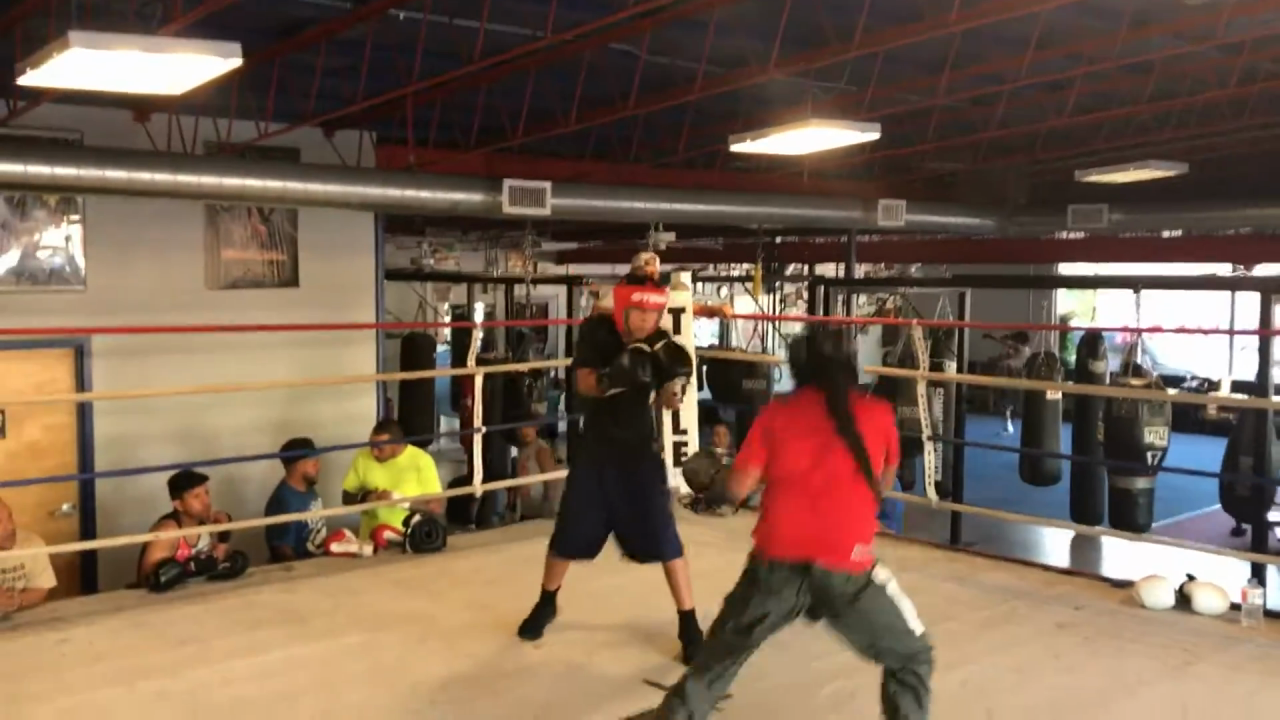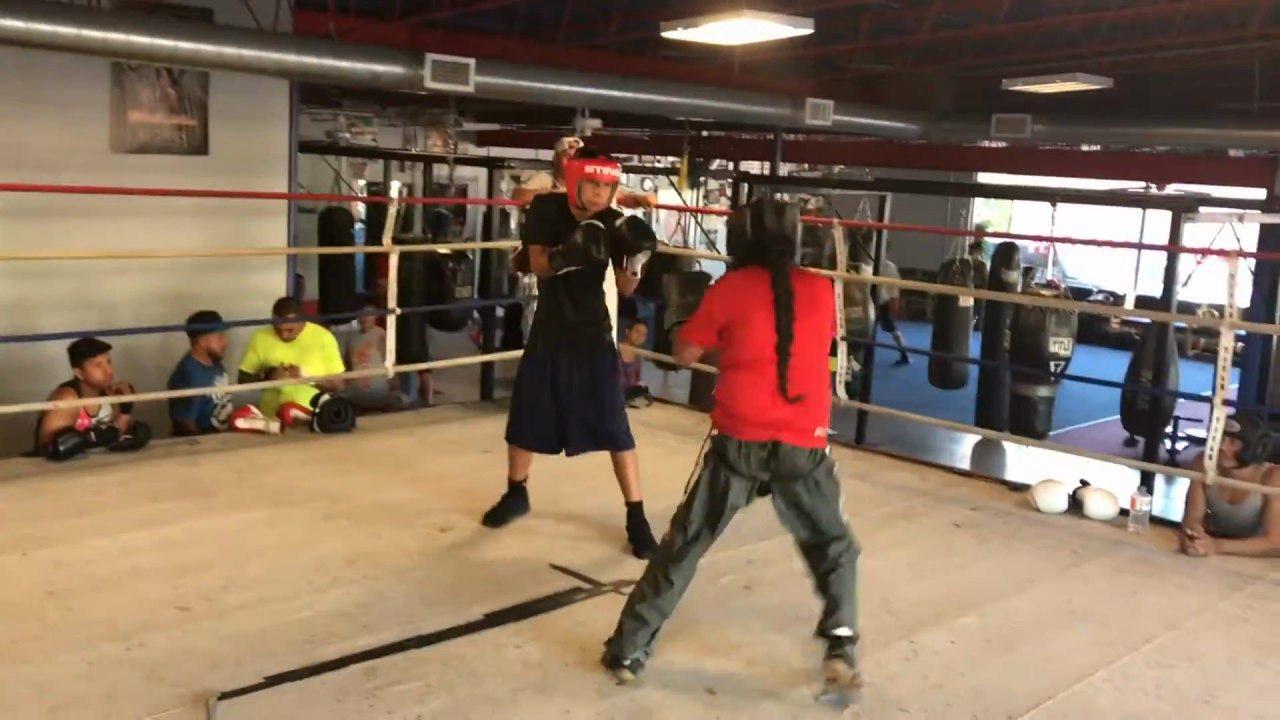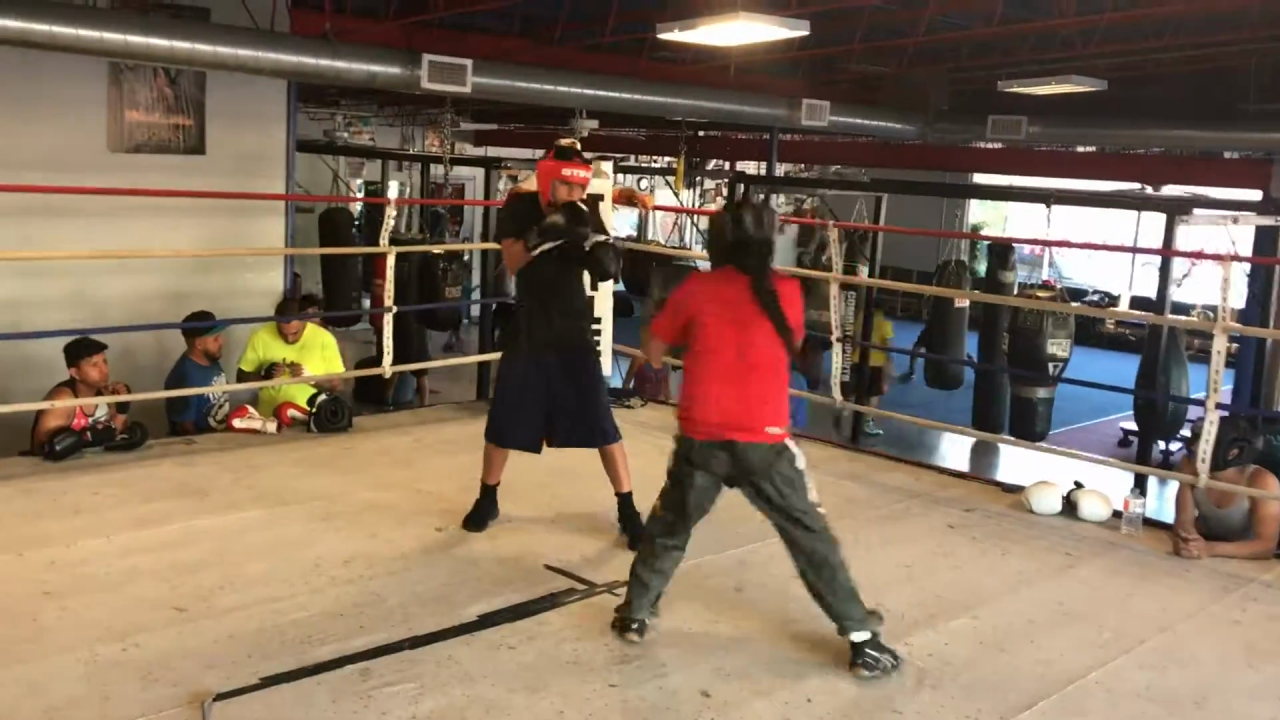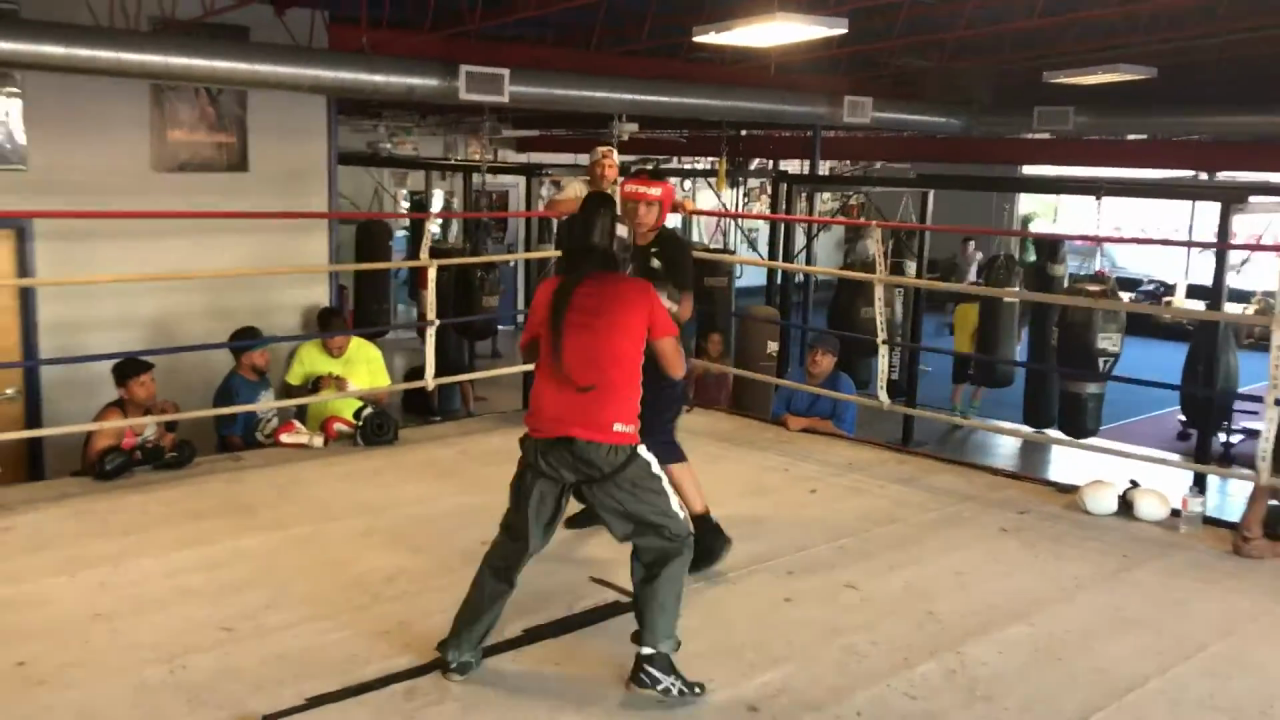
dt=0.7s
person 1, frame 1
left shoulder: (776, 412)
right shoulder: (878, 413)
left elbow: (739, 487)
left hip: (777, 562)
right hip: (847, 568)
left knee: (718, 656)
right knee: (911, 656)
person 1, frame 2
left shoulder: (730, 288)
right shoulder: (821, 290)
left elbow: (684, 354)
left wrist: (701, 329)
left hip: (738, 441)
right hip: (803, 445)
left knee: (683, 547)
right knee: (835, 547)
left ankle: (629, 651)
right ankle: (840, 643)
person 1, frame 3
left shoulder: (694, 289)
right shoulder: (787, 292)
left elbow: (652, 352)
left hip: (701, 438)
right hip: (763, 442)
left knee: (670, 528)
right knee: (811, 539)
left ankle: (637, 614)
right ankle: (861, 641)
person 1, frame 4
left shoulder: (549, 293)
right shoulder: (641, 294)
left elbow: (528, 352)
right elbow: (676, 369)
left hip: (547, 441)
right hip: (608, 446)
left knee: (513, 546)
right knee: (668, 541)
left ankle: (459, 652)
right ankle: (653, 659)
person 2, frame 1
left shoulder: (659, 341)
right shoulder: (595, 330)
left elbow: (673, 400)
right elbow: (584, 386)
left wrist: (675, 375)
right wrist: (616, 375)
left hip: (640, 451)
right hip: (595, 449)
left knee: (664, 540)
right knee: (569, 535)
left ankle: (689, 624)
right ankle: (545, 603)
person 2, frame 2
left shoulder: (612, 222)
right shoulder: (545, 209)
left elbow: (625, 288)
right elbow: (537, 265)
left wrist: (636, 253)
right wrist: (569, 254)
left hip: (593, 338)
right hip: (548, 334)
left knee: (614, 429)
right knee: (525, 421)
left ankle: (636, 518)
right ankle: (516, 494)
person 2, frame 3
left shoulder: (585, 218)
right shoulder: (520, 207)
left elbow: (600, 269)
right elbow: (512, 261)
left wrist: (603, 259)
right wrist: (546, 233)
left hip: (575, 335)
right hip: (528, 334)
left knee: (602, 425)
right knee: (504, 421)
left ankle: (628, 513)
right ankle: (487, 499)
person 2, frame 4
left shoulder: (675, 248)
left elbow: (684, 312)
left wrist: (658, 289)
left hip: (662, 358)
left knee: (656, 438)
left ankle: (707, 530)
